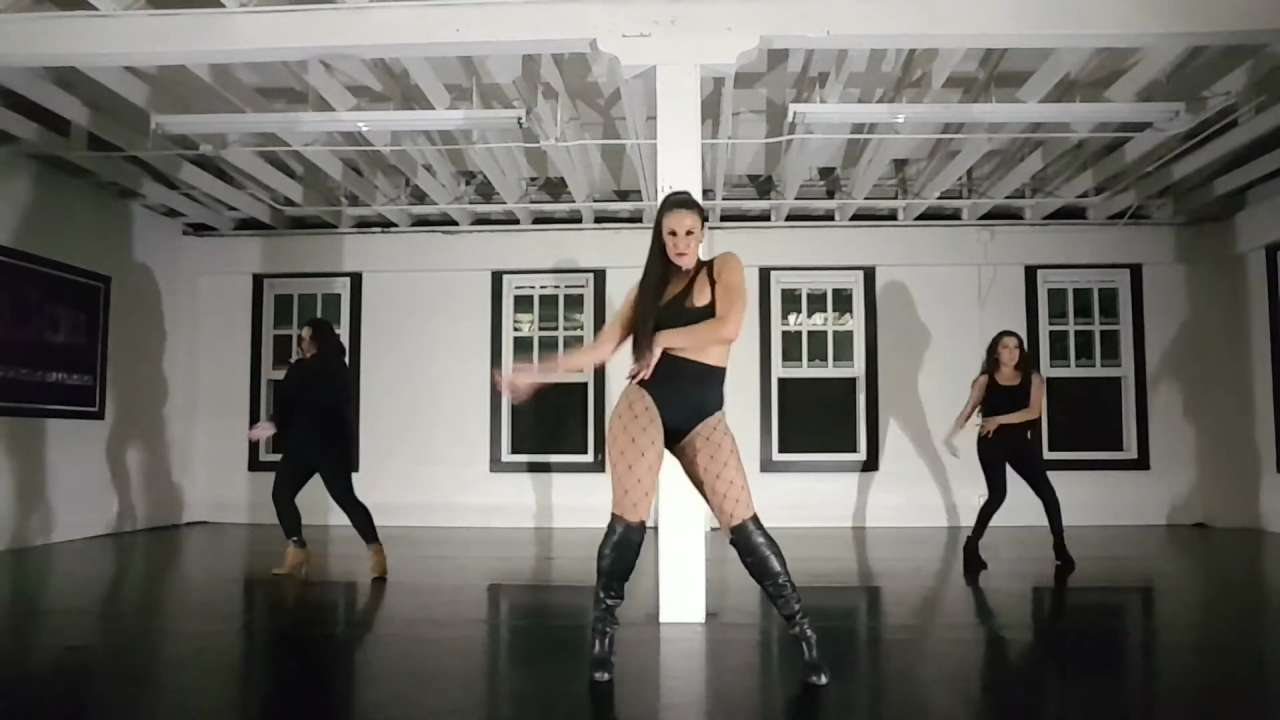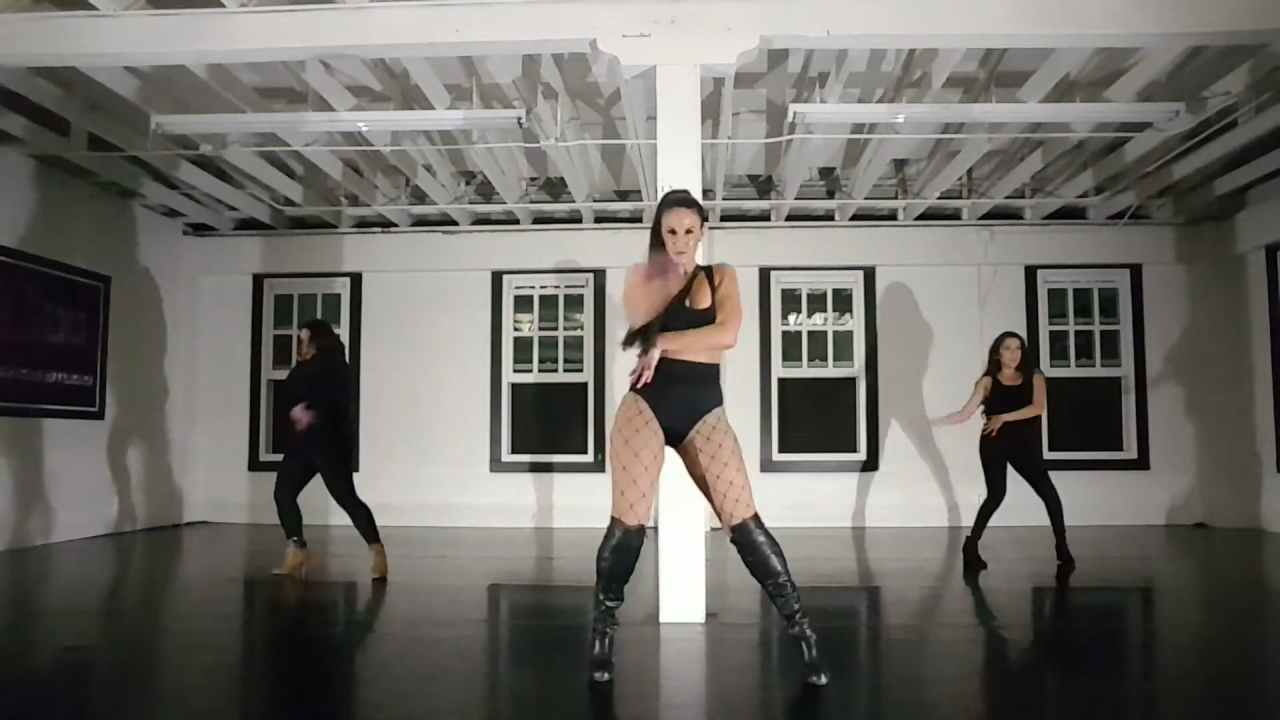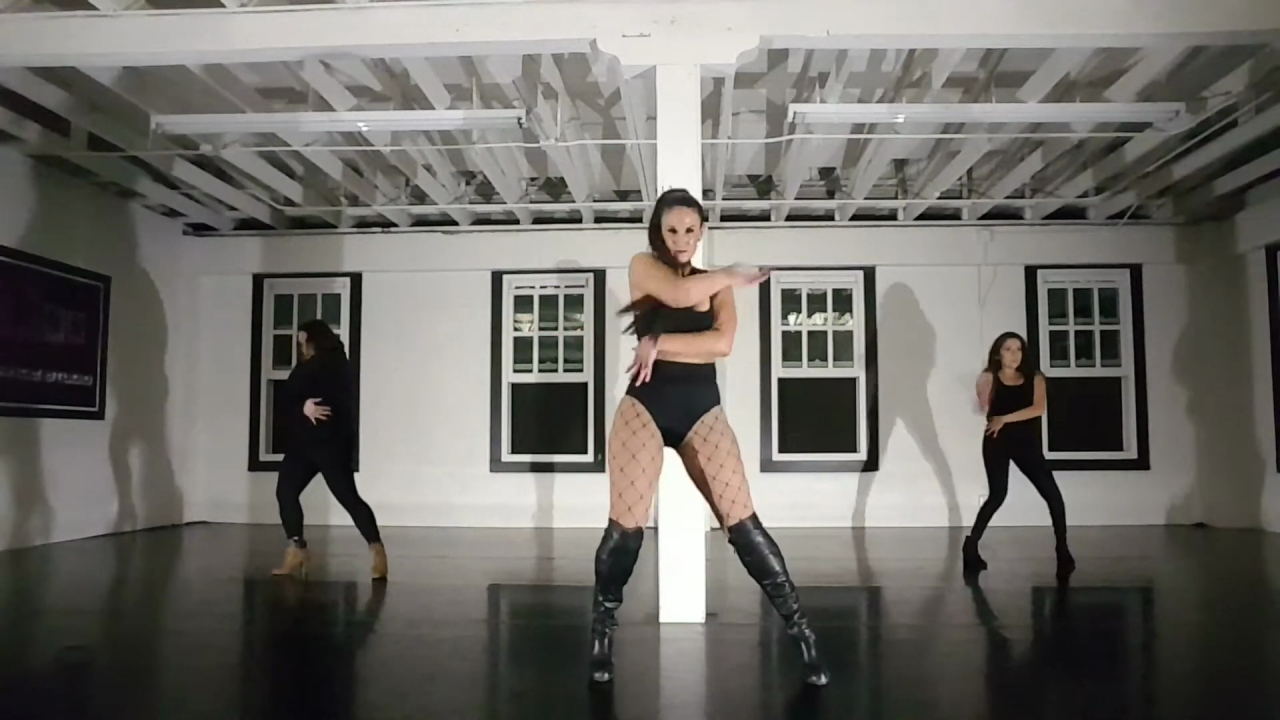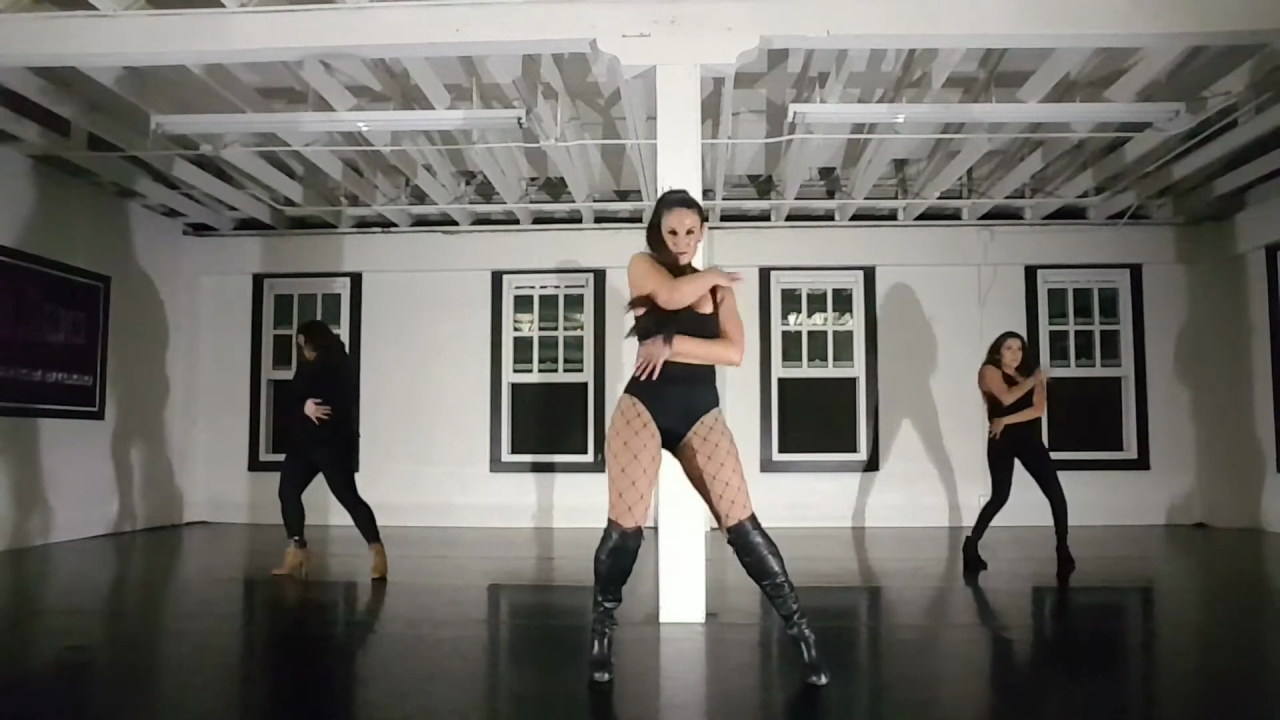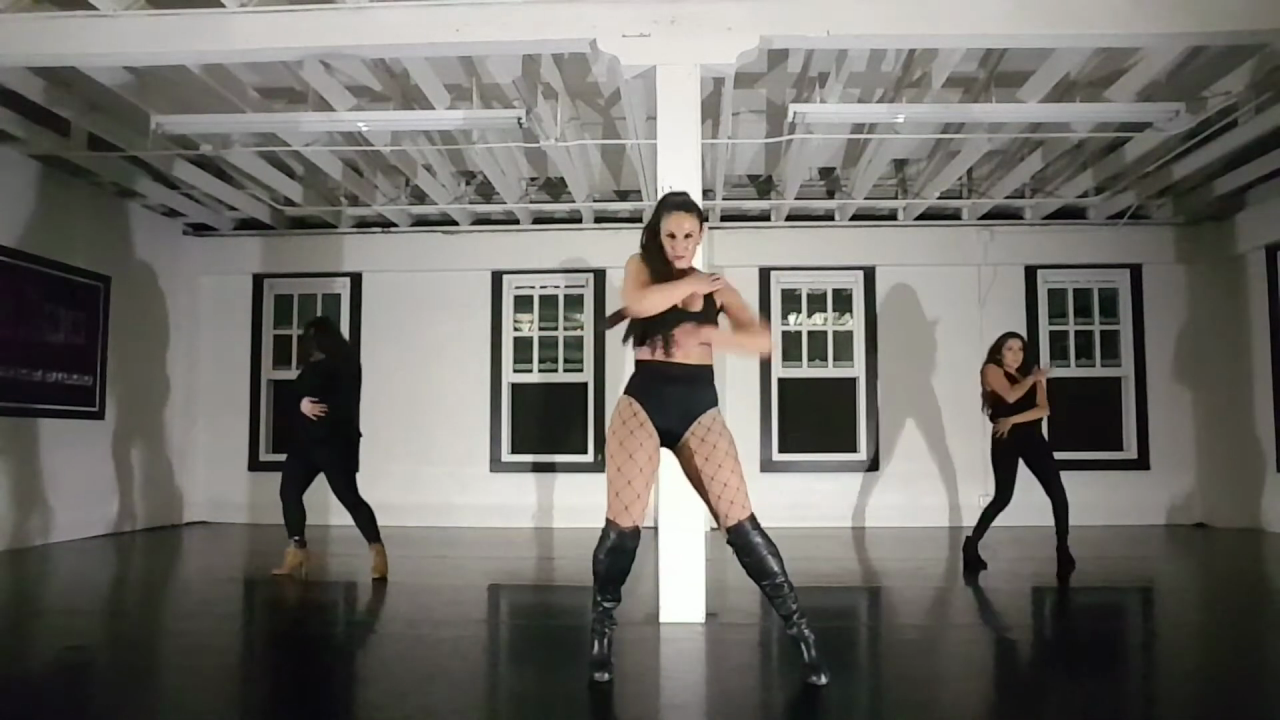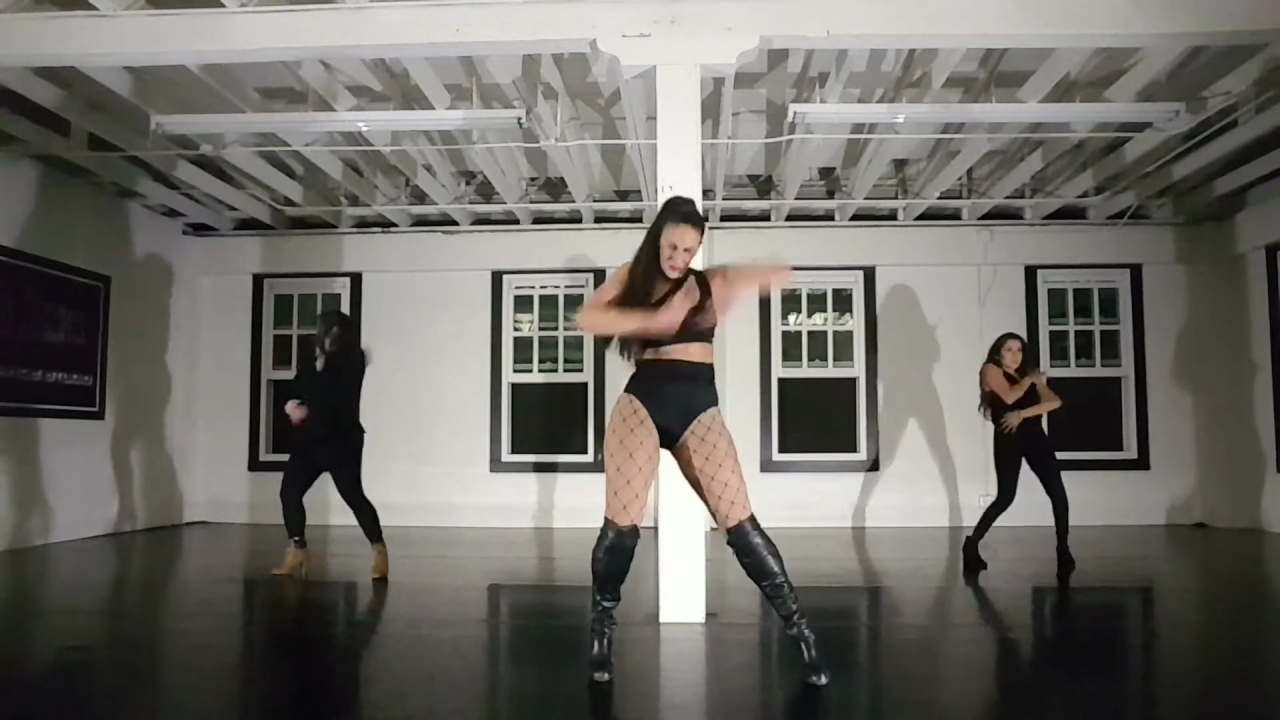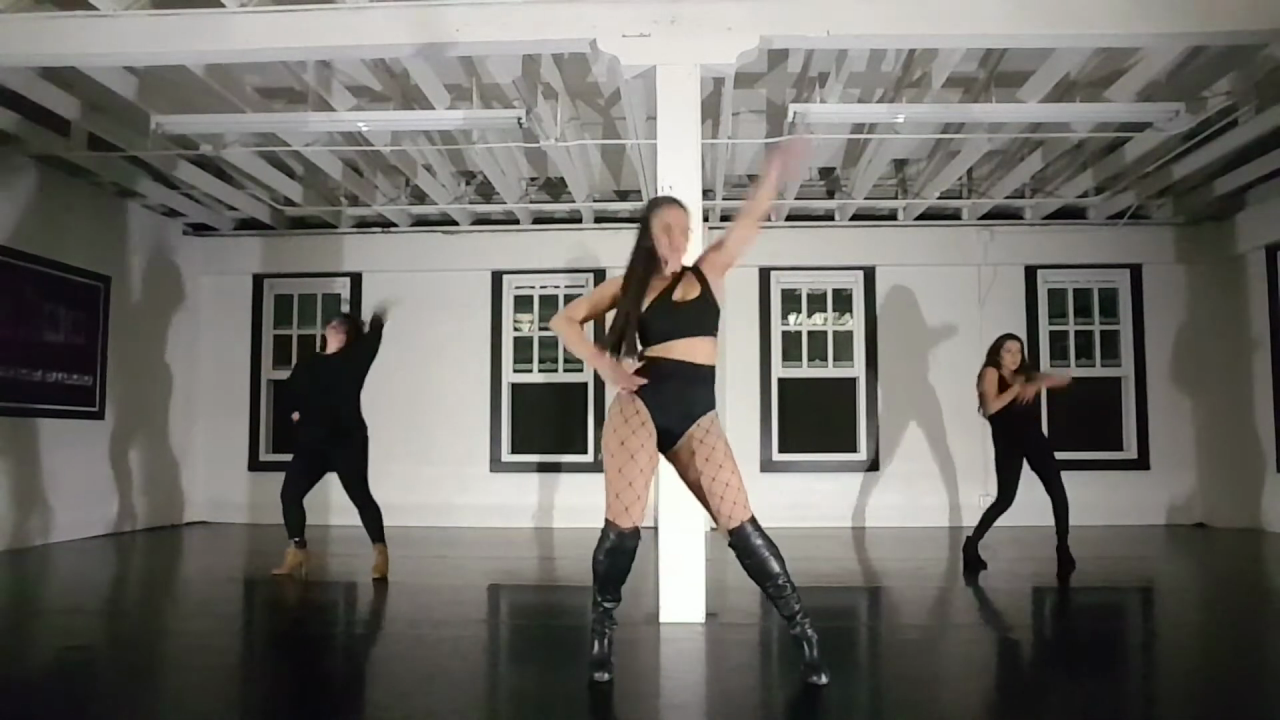
dt=0.1s
person 1, frame 1
left shoulder: (726, 268)
right shoulder: (650, 283)
left elbow: (730, 328)
right elbow: (602, 347)
left wrist: (664, 338)
right wrist: (537, 373)
left hip: (703, 409)
right hip: (648, 399)
left knee: (741, 520)
right knee: (630, 519)
left ankle: (800, 627)
right ankle: (602, 628)
person 1, frame 2
left shoulder: (723, 276)
right shoulder: (648, 274)
left elbow: (727, 335)
right elbow: (635, 314)
left wrist: (663, 342)
right wrist: (666, 274)
left hip: (704, 409)
right hip: (648, 402)
left knee: (745, 522)
right knee: (629, 521)
left ankle: (802, 629)
right ankle: (604, 629)
person 1, frame 3
left shoulder: (716, 284)
right shoulder: (644, 265)
left elbow: (724, 340)
right elbow: (680, 293)
left wrist: (663, 342)
right wrist: (729, 276)
left hip: (702, 406)
right hip: (645, 402)
left knee: (742, 521)
right knee: (627, 522)
left ankle: (801, 629)
right ankle: (602, 627)
person 1, frame 4
left shoulder: (717, 287)
right shoulder: (643, 266)
left elbow: (735, 350)
right elbow: (674, 294)
left wrist: (672, 343)
right wrist: (712, 275)
left hip: (701, 407)
right hip: (644, 402)
left knee: (741, 522)
right knee: (626, 523)
left ankle: (801, 630)
right ankle: (602, 628)
person 1, frame 5
left shoulder: (715, 286)
right shoulder: (639, 267)
left elbow: (763, 341)
right elbow: (636, 302)
left wrist: (708, 334)
right wrist: (689, 291)
left hip: (700, 407)
right hip: (643, 402)
left knee: (741, 523)
right knee: (624, 523)
left ankle: (802, 631)
right ankle: (601, 631)
person 1, frame 6
left shoulder: (711, 281)
right shoulder: (631, 275)
left elbow: (777, 273)
right elbow: (588, 318)
left wrist: (729, 288)
right wrist: (650, 320)
left hip: (699, 406)
right hip: (642, 402)
left knee: (741, 523)
right knee: (622, 523)
left ankle: (801, 631)
right ankle: (600, 632)
person 1, frame 7
left shoulder: (708, 269)
right shoulder: (631, 283)
left elbow: (749, 221)
right elbow: (566, 323)
left wrist: (775, 172)
right wrist: (610, 366)
left hip: (697, 414)
right hip: (641, 408)
left knee: (739, 524)
right knee: (623, 524)
left ankle: (801, 627)
right ankle: (602, 631)
person 2, frame 1
left shoulder: (331, 366)
right shoulder: (305, 368)
right elbow: (284, 396)
left hip: (329, 442)
right hip: (301, 443)
left knee: (344, 497)
right knee: (282, 494)
left ankle: (376, 552)
right ankle: (297, 553)
person 2, frame 2
left shoulder: (332, 365)
right shoulder: (308, 368)
right elbow: (291, 396)
right wrist: (295, 409)
left hip: (331, 443)
right hip: (303, 443)
left knee: (347, 498)
right knee: (283, 494)
left ankle: (377, 552)
right ankle: (297, 553)
person 2, frame 3
left shoulder: (334, 364)
right shoulder: (309, 367)
right elbow: (290, 398)
right wrist: (303, 406)
left hip: (332, 441)
right hip: (303, 442)
left knee: (348, 496)
right knee: (286, 492)
left ankle: (378, 552)
right ankle: (297, 553)
person 2, frame 4
left shoulder: (336, 364)
right shoulder: (311, 367)
right elbow: (296, 396)
right wrist: (304, 405)
left hip: (333, 441)
right hip: (304, 441)
left knee: (348, 496)
right knee: (288, 492)
left ankle: (377, 552)
right ankle: (297, 553)
person 2, frame 5
left shoulder: (343, 363)
right shoulder: (316, 367)
right elbow: (302, 390)
right wrist: (301, 402)
left hip: (336, 440)
right hip: (307, 440)
left knee: (348, 496)
right knee: (289, 491)
left ankle: (378, 552)
right ankle: (297, 553)
person 2, frame 6
left shoulder: (350, 359)
right shoulder: (313, 366)
right elbow: (296, 393)
right wrist: (292, 406)
left hip: (340, 440)
right hip: (310, 440)
left knee: (353, 495)
right knee: (289, 492)
left ankle: (379, 552)
right ankle: (297, 553)
person 2, frame 7
left shoulder: (353, 359)
right shoulder: (308, 366)
left elbow: (370, 341)
right elbow: (290, 393)
left wrist: (378, 318)
right wrist: (295, 413)
left hip: (346, 440)
right hip: (311, 442)
left knee: (360, 496)
right knee: (290, 494)
left ankle: (380, 553)
right ankle: (297, 554)
person 3, frame 1
left shoulder: (1032, 378)
right shoulder: (984, 381)
left elbow: (1035, 411)
right elbow: (967, 411)
left wrist: (999, 420)
right wrist: (951, 435)
left hip: (1021, 444)
right hip: (991, 443)
left knee: (1047, 493)
right knee: (997, 495)
left ankle: (1060, 548)
right ankle: (972, 547)
person 3, frame 2
left shoulder: (1034, 377)
right shoulder: (987, 381)
left elbow: (1038, 407)
right elbow: (967, 412)
left wrist: (1003, 418)
right wrist: (940, 421)
left hip: (1023, 443)
right hip: (993, 443)
left knee: (1049, 493)
right knee: (996, 494)
left ankle: (1062, 547)
right ankle: (971, 546)
person 3, frame 3
left shoulder: (1034, 378)
right shoulder: (988, 378)
left elbow: (1039, 408)
right elbow: (984, 407)
left wrist: (1004, 419)
right wrist: (983, 402)
left hip: (1026, 442)
right hip: (996, 442)
left knee: (1052, 493)
right knee: (997, 496)
left ankle: (1062, 549)
right ankle: (971, 546)
person 3, frame 4
left shoulder: (1033, 376)
right shoulder: (989, 372)
left elbow: (1038, 409)
right elbow: (1007, 398)
left wrist: (1004, 420)
right wrist: (1030, 381)
left hip: (1030, 441)
right hip: (1001, 442)
left knee: (1055, 493)
right knee: (1000, 496)
left ankle: (1063, 549)
right ankle: (971, 546)
person 3, frame 5
left shoulder: (1032, 377)
right shoulder: (991, 371)
left elbow: (1044, 409)
right elbow: (1011, 396)
left wrist: (1014, 419)
right wrist: (1031, 379)
left hip: (1033, 440)
right hip: (1005, 441)
left knee: (1057, 493)
right knee: (1002, 497)
left ankle: (1063, 549)
right ankle: (971, 545)
person 3, frame 6
left shoulder: (1031, 377)
right shoulder: (991, 370)
left elbow: (1053, 401)
right elbow: (1009, 397)
left wrist: (1022, 414)
right wrist: (1029, 380)
left hip: (1035, 438)
right hip: (1007, 440)
left knee: (1058, 492)
right knee: (1005, 497)
left ankle: (1063, 549)
right ankle: (971, 545)
person 3, frame 7
left shoulder: (1026, 375)
right shoulder: (990, 373)
left elbow: (1063, 379)
right elbow: (991, 407)
left wrist: (1038, 384)
right wrist: (1015, 388)
left hip: (1035, 440)
right hip: (1008, 442)
left knee: (1057, 491)
right knee: (1005, 499)
left ankle: (1063, 549)
right ankle: (971, 546)
